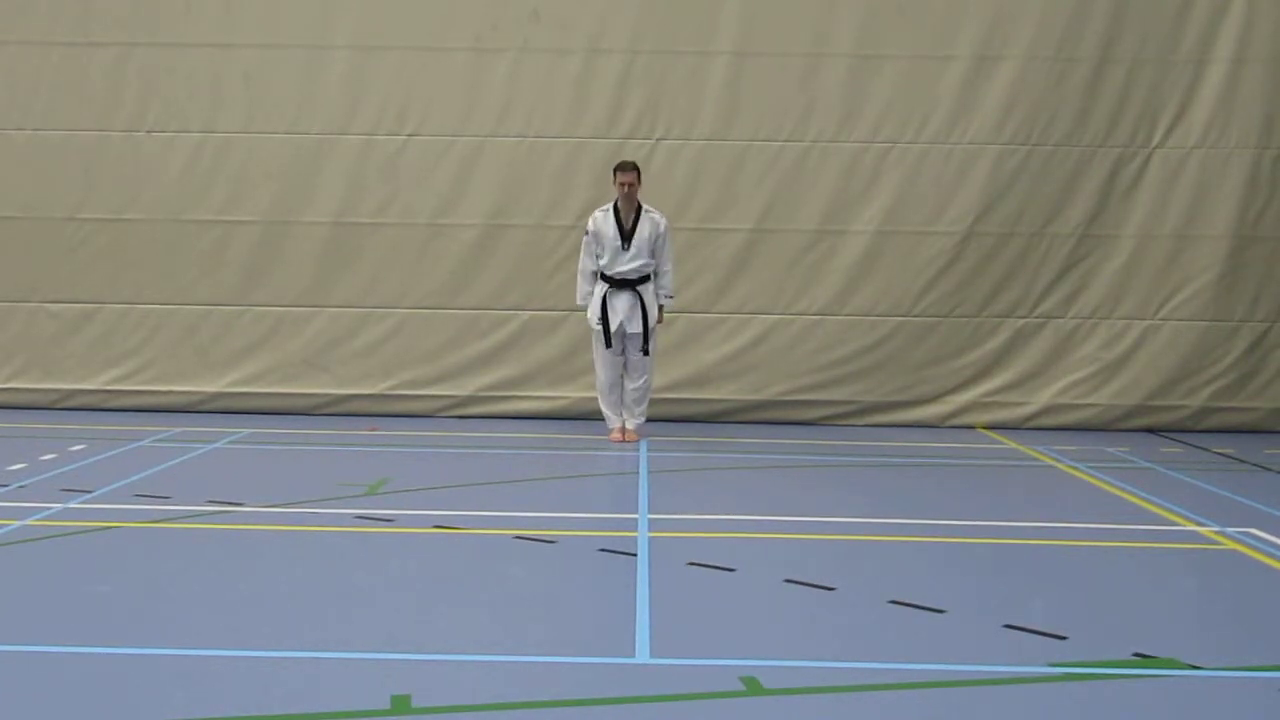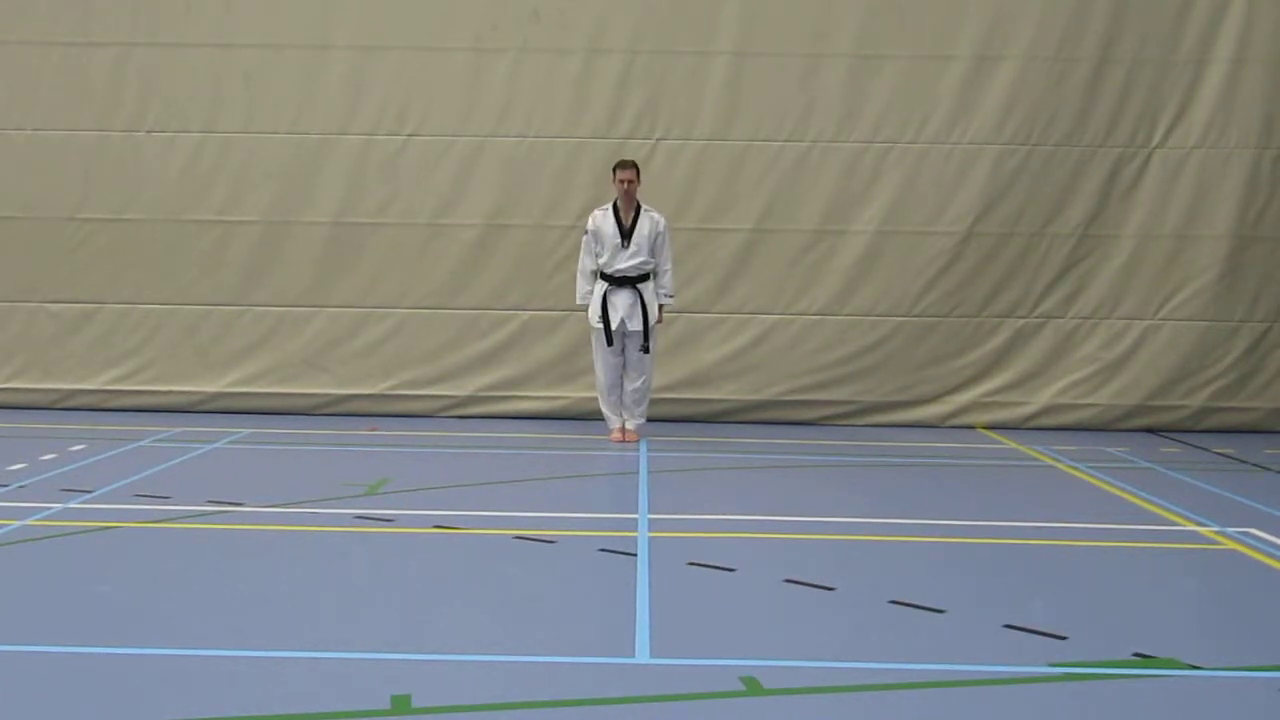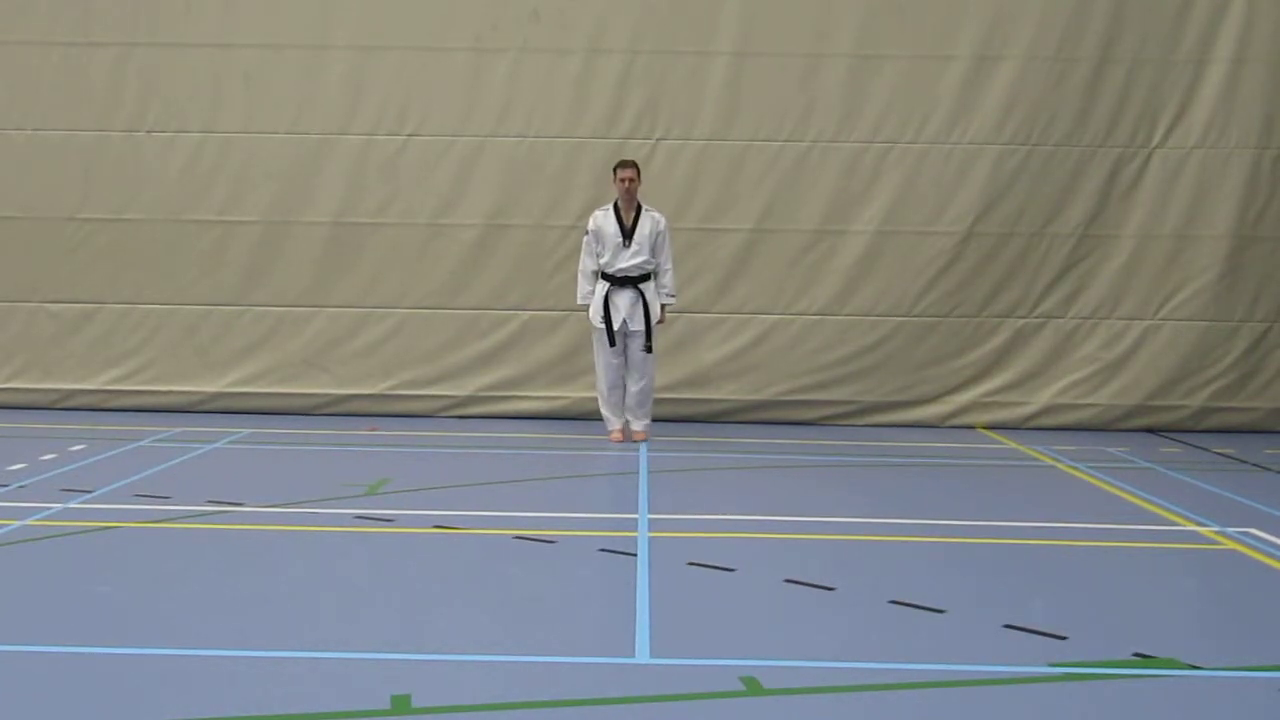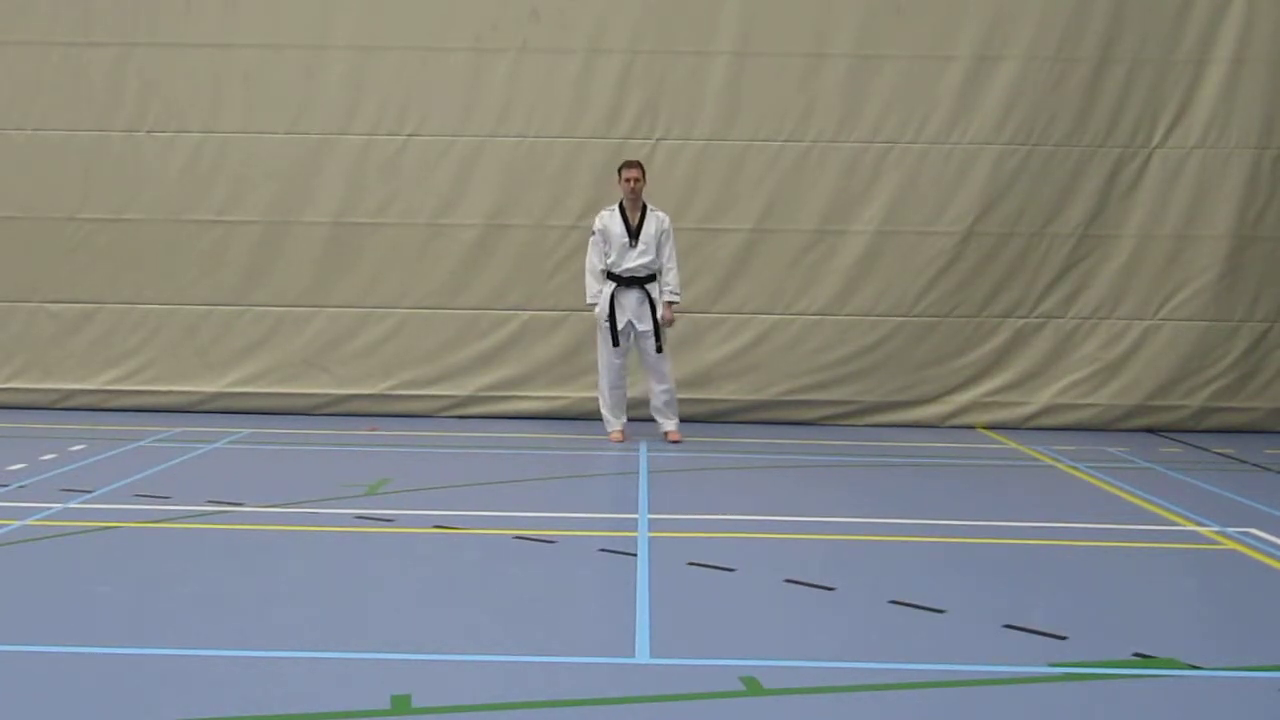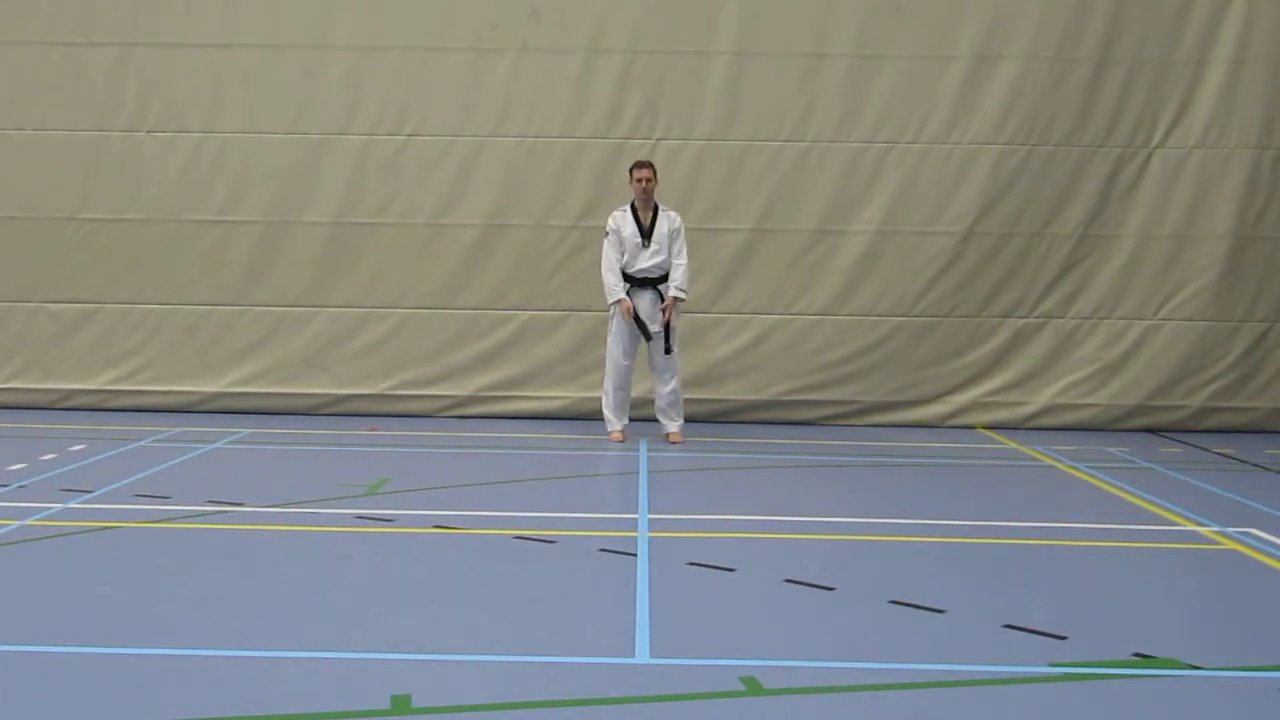
dt=0.3s
person 1, frame 1
left shoulder: (656, 221)
right shoulder: (598, 219)
left elbow: (664, 266)
right elbow: (588, 264)
left wrist: (661, 305)
right wrist: (588, 304)
left hip: (641, 299)
right hip: (608, 298)
left knee: (639, 367)
right knee: (608, 367)
left ankle: (632, 423)
right ankle: (615, 423)
person 1, frame 2
left shoulder: (655, 221)
right shoulder: (598, 219)
left elbow: (663, 265)
right elbow: (587, 264)
left wrist: (661, 305)
right wrist: (588, 303)
left hip: (641, 297)
right hip: (607, 297)
left knee: (638, 366)
right knee: (608, 366)
left ankle: (633, 423)
right ankle: (615, 423)
person 1, frame 3
left shoulder: (655, 220)
right shoulder: (598, 219)
left elbow: (664, 265)
right elbow: (588, 264)
left wrist: (663, 304)
right wrist: (588, 304)
left hip: (642, 297)
right hip: (609, 297)
left knee: (641, 365)
right knee: (609, 366)
left ankle: (638, 423)
right ankle: (615, 423)
person 1, frame 4
left shoulder: (660, 220)
right shoulder: (604, 219)
left elbow: (668, 264)
right elbow: (594, 264)
left wrist: (669, 304)
right wrist: (597, 304)
left hip: (647, 297)
right hip: (615, 297)
left knee: (658, 363)
right knee: (611, 365)
left ankle: (669, 423)
right ankle: (615, 424)
person 1, frame 5
left shoulder: (672, 220)
right shoulder: (617, 219)
left elbow: (680, 262)
right elbow: (610, 264)
left wrist: (672, 298)
right wrist: (621, 300)
left hip: (660, 297)
right hip: (628, 298)
left knee: (666, 365)
right knee: (618, 364)
left ankle: (672, 425)
right ankle: (616, 424)
